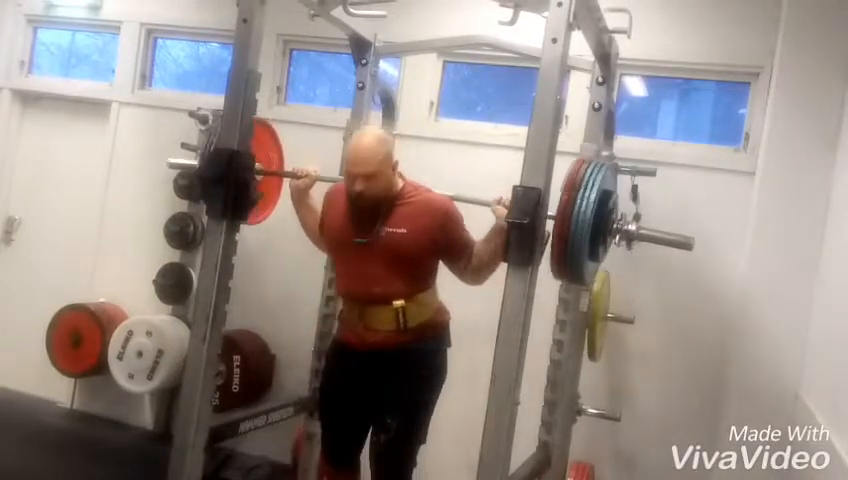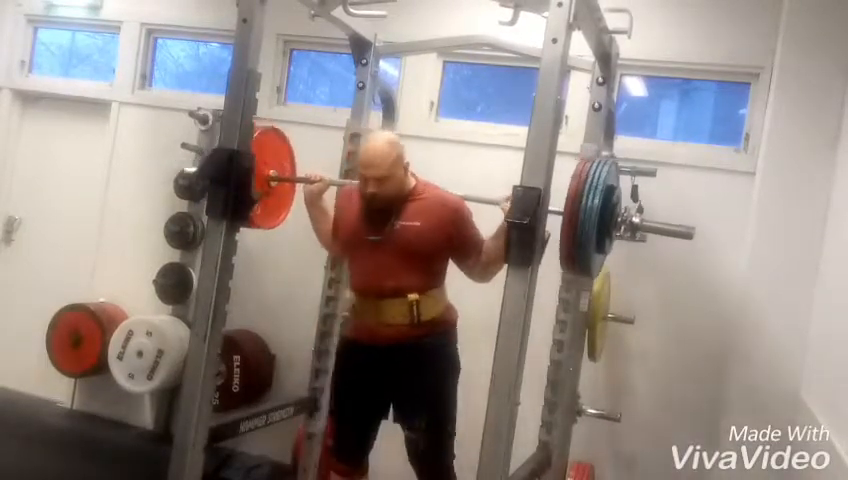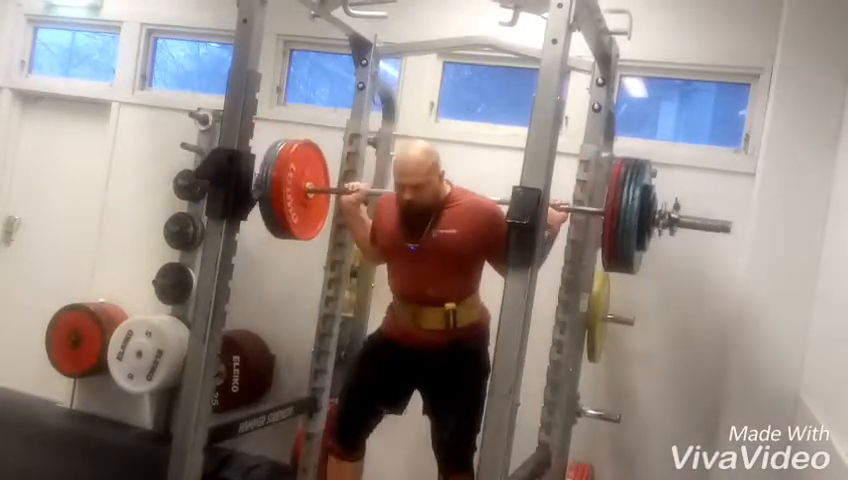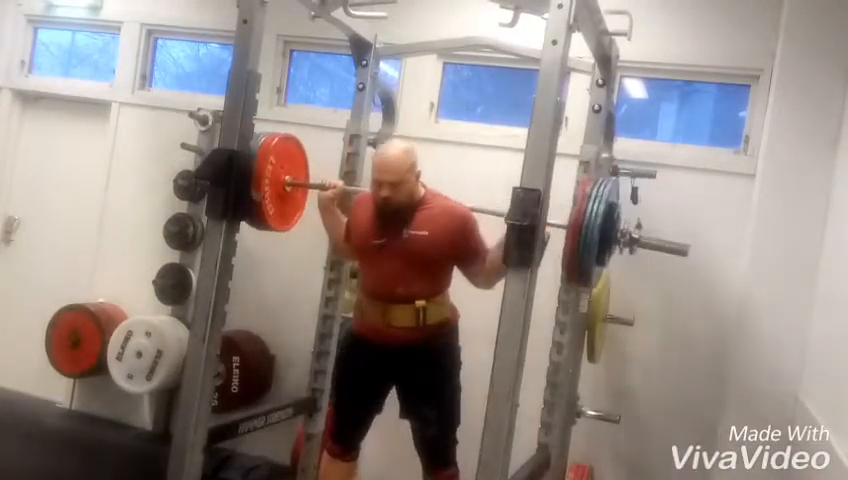
dt=0.5s
person 1, frame 1
left shoulder: (434, 210)
right shoulder: (337, 199)
left elbow: (473, 271)
left wrist: (502, 230)
right wrist: (300, 196)
left hip: (412, 350)
right hip: (351, 342)
person 1, frame 2
left shoulder: (445, 208)
right shoulder: (351, 201)
left elbow: (481, 269)
left wrist: (509, 228)
right wrist: (313, 200)
left hip: (424, 345)
right hip: (362, 340)
right knee: (346, 448)
person 1, frame 3
left shoulder: (481, 213)
right shoulder: (386, 206)
left wrist: (548, 231)
right wrist: (352, 210)
left hip: (458, 347)
right hip: (397, 337)
right knee: (347, 429)
person 1, frame 4
left shoulder: (453, 217)
right shoulder: (362, 206)
left elbow: (484, 276)
right wrist: (328, 206)
left hip: (428, 345)
right hip: (367, 338)
left knee: (437, 450)
right knee: (341, 436)
